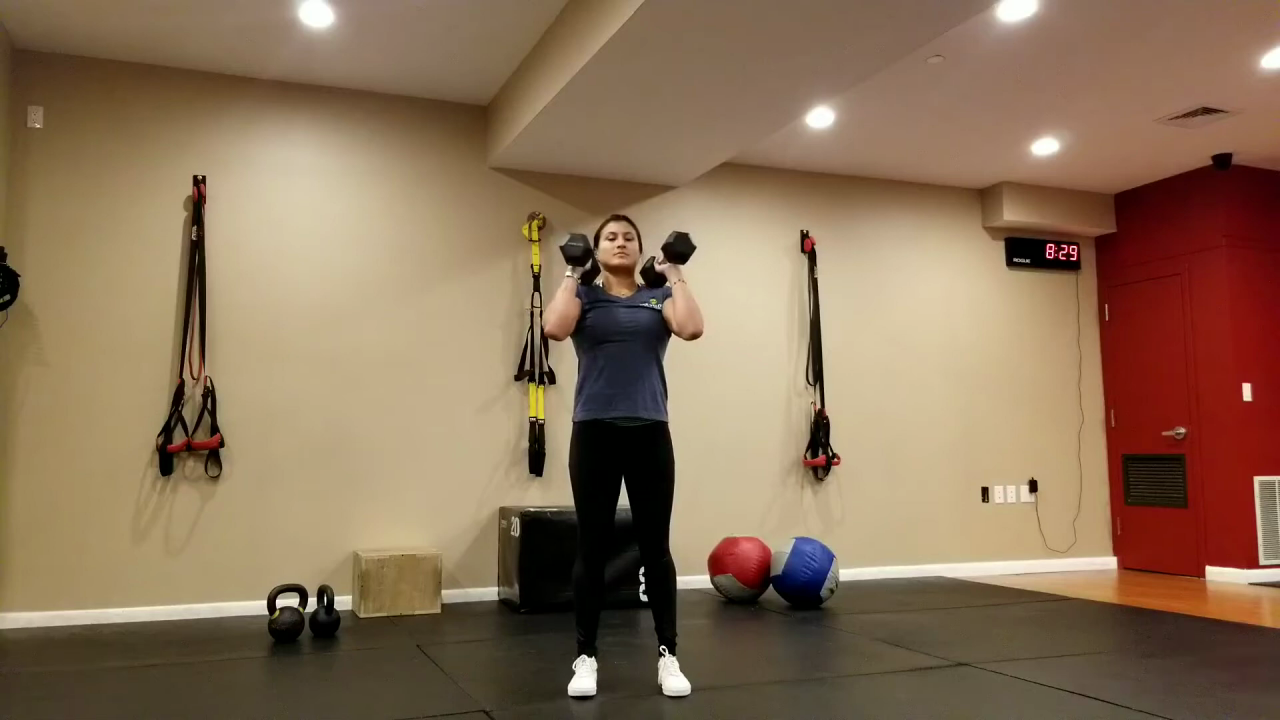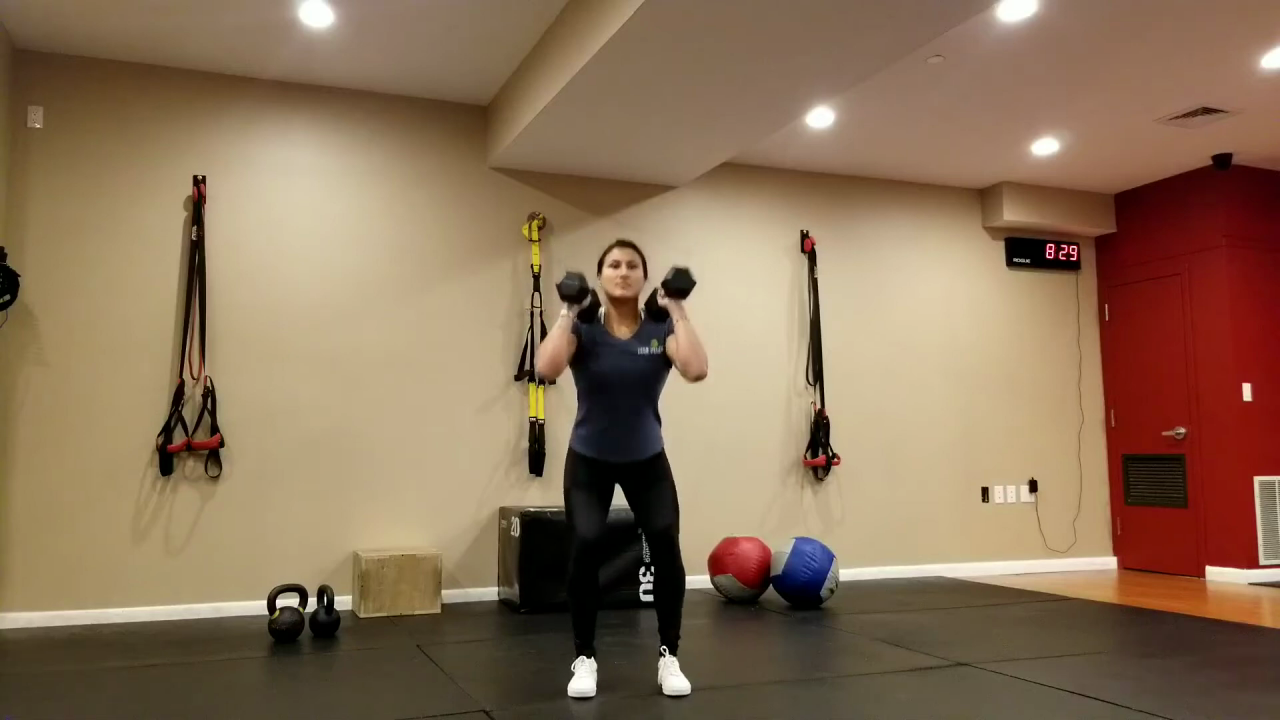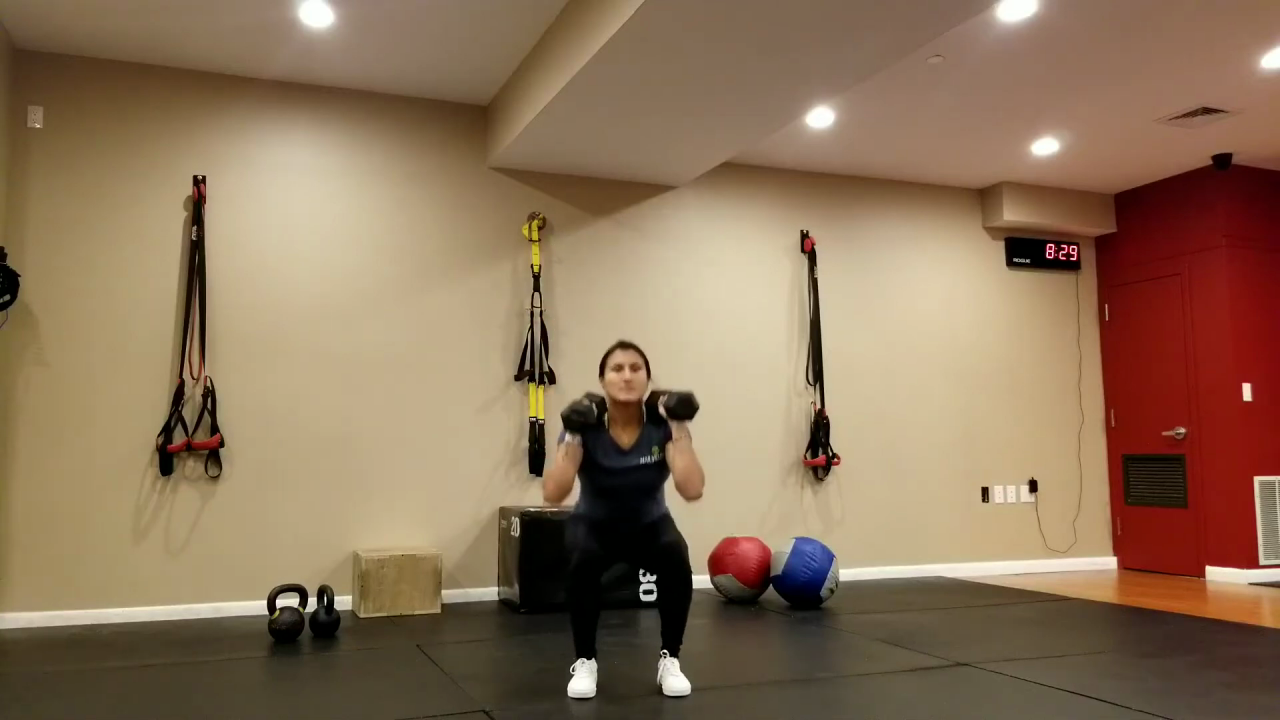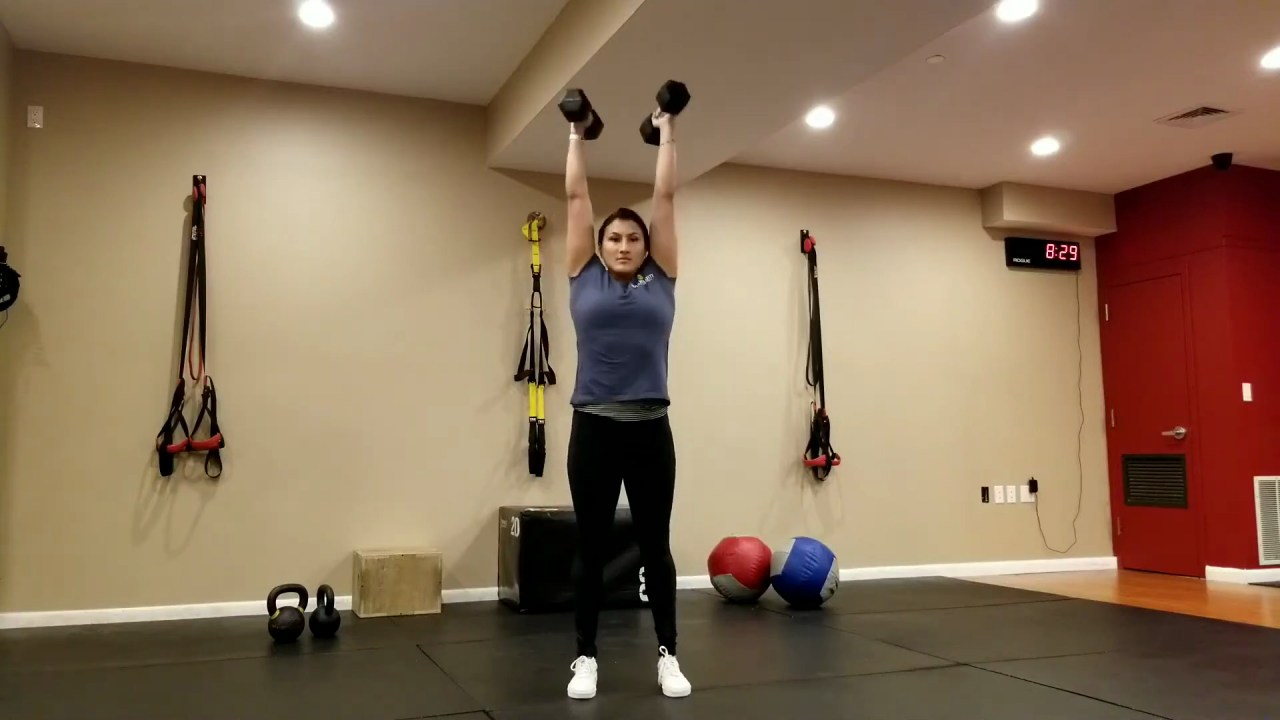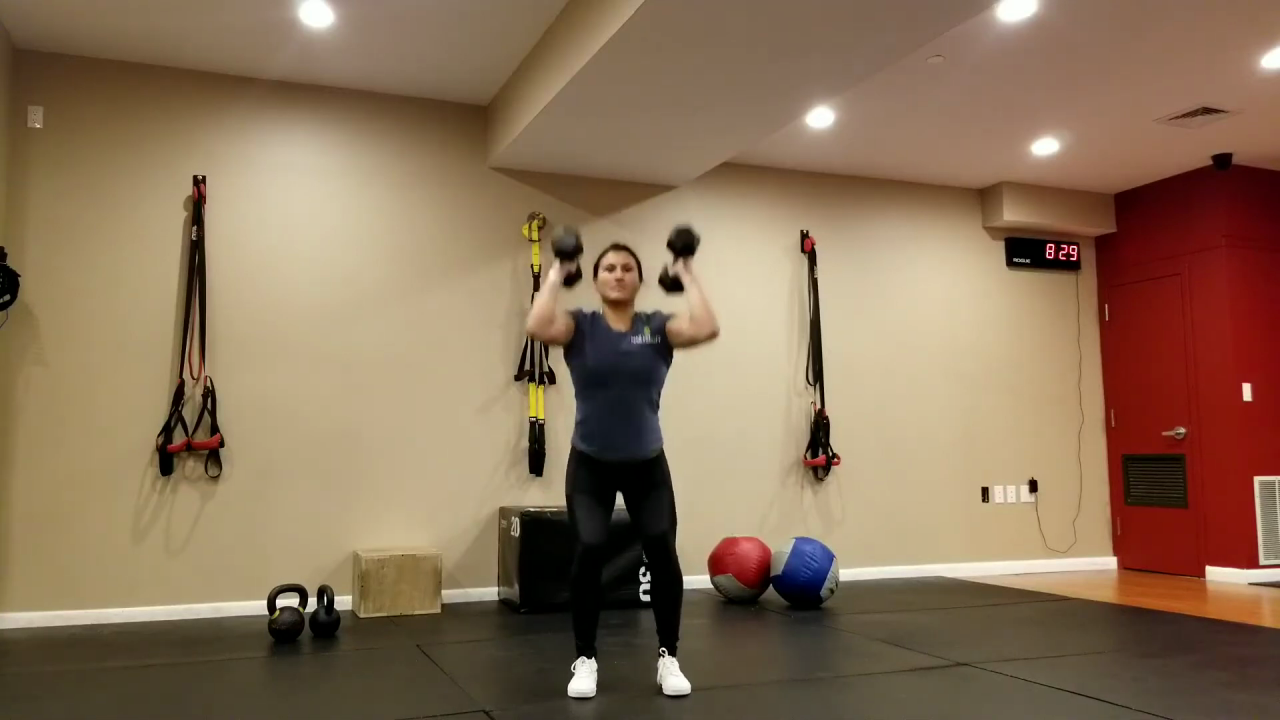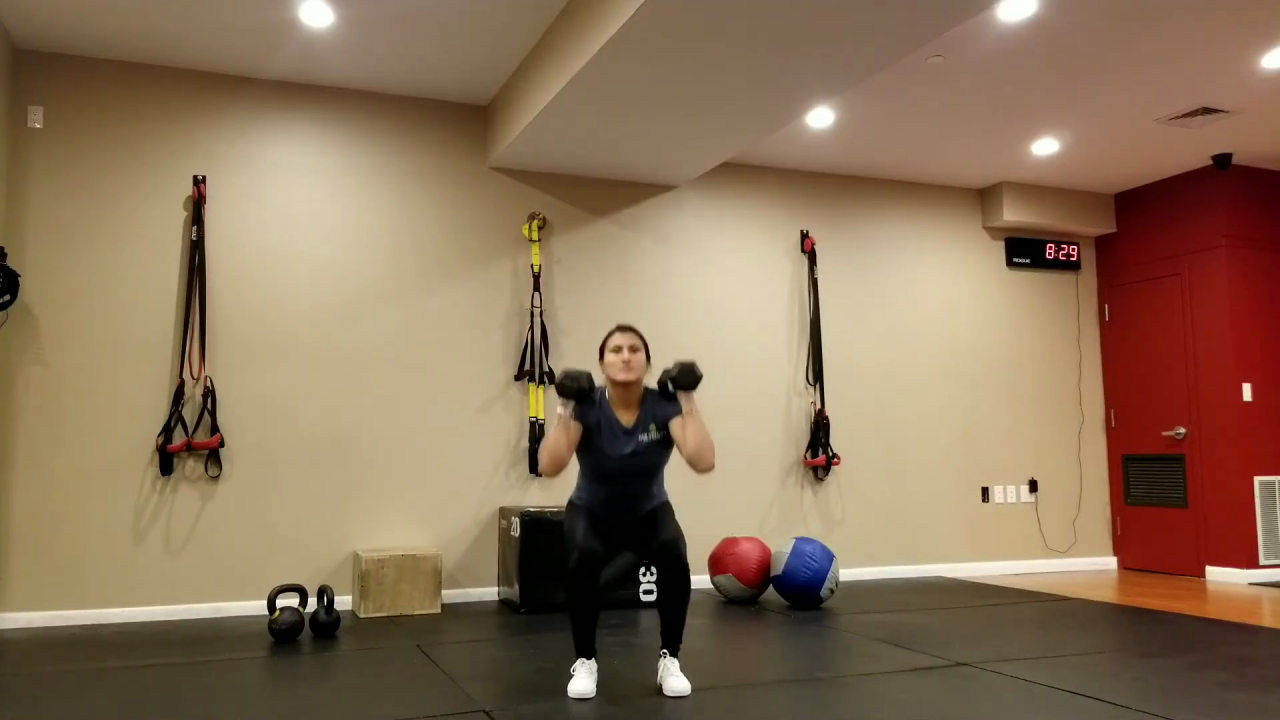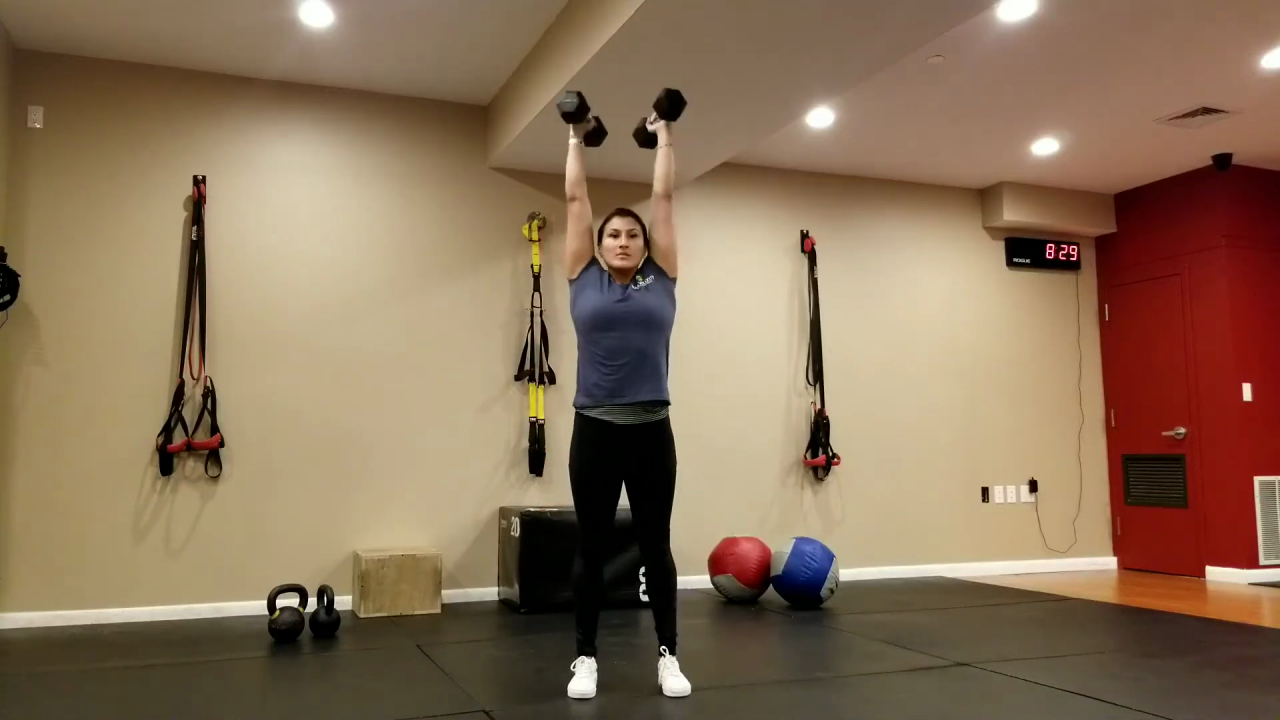
dt=0.7s
person 1, frame 1
left shoulder: (659, 297)
right shoulder: (585, 296)
left elbow: (691, 328)
right elbow: (555, 329)
left wrist: (675, 274)
right wrist: (572, 273)
left hip: (649, 433)
right hip: (594, 432)
left knee: (655, 545)
right knee: (592, 546)
left ankle: (668, 656)
right ankle: (586, 657)
person 1, frame 2
left shoulder: (661, 329)
right shoulder: (583, 328)
left elbow: (697, 369)
right elbow: (546, 369)
left wrist: (677, 311)
right wrist: (568, 311)
left hip: (646, 460)
right hip: (589, 461)
left knee: (665, 545)
right knee: (585, 544)
left ankle: (668, 656)
right ankle: (584, 658)
person 1, frame 3
left shoulder: (662, 427)
right shoulder: (587, 428)
left elbow: (693, 491)
right elbow: (553, 495)
left wrist: (679, 428)
right wrist: (572, 435)
left hip: (648, 526)
right hip: (595, 525)
left knee: (675, 558)
right knee: (584, 559)
left ankle: (669, 659)
right ankle: (585, 661)
person 1, frame 4
left shoulder: (660, 280)
right shoulder: (585, 278)
left elbow: (665, 196)
right elbow: (576, 196)
left wrist: (666, 133)
right wrist: (577, 135)
left hip: (650, 430)
right hip: (594, 429)
left knee: (655, 547)
right knee: (591, 548)
left ankle: (668, 656)
right ankle: (585, 658)
person 1, frame 5
left shoulder: (658, 328)
right shoulder: (579, 327)
left elbow: (708, 327)
right elbow: (537, 326)
left wrist: (685, 273)
right wrist: (556, 274)
left hip: (646, 462)
right hip: (591, 462)
left knee: (662, 548)
right knee: (589, 548)
left ankle: (668, 657)
right ankle: (585, 659)
person 1, frame 6
left shoulder: (664, 406)
right shoulder: (585, 407)
left elbow: (704, 461)
right elbow: (548, 466)
left wrist: (687, 403)
right wrist: (564, 407)
left hip: (649, 513)
right hip: (592, 513)
left knee: (673, 557)
right knee: (586, 558)
left ankle: (669, 660)
right ankle: (584, 661)
person 1, frame 7
left shoulder: (660, 280)
right shoulder: (584, 279)
left elbow: (663, 195)
right elbow: (575, 197)
left wrist: (664, 136)
right wrist: (575, 140)
left hip: (651, 429)
right hip: (595, 429)
left knee: (655, 546)
right knee: (591, 547)
left ankle: (668, 656)
right ankle: (585, 658)
